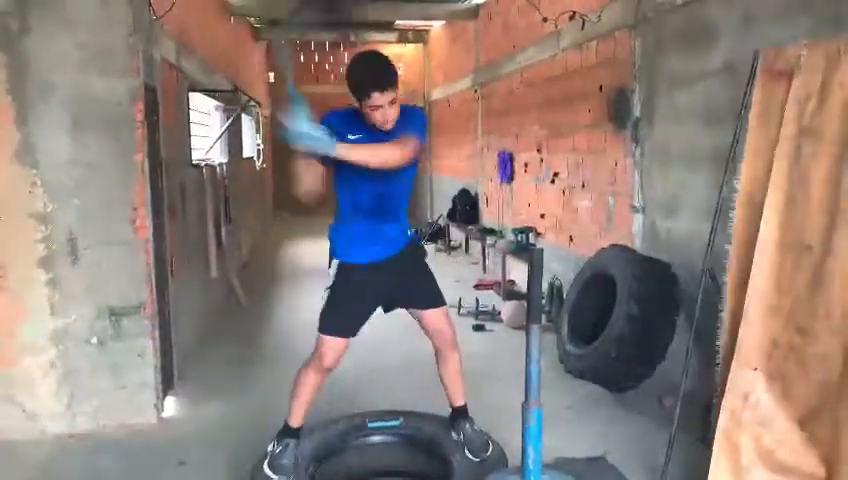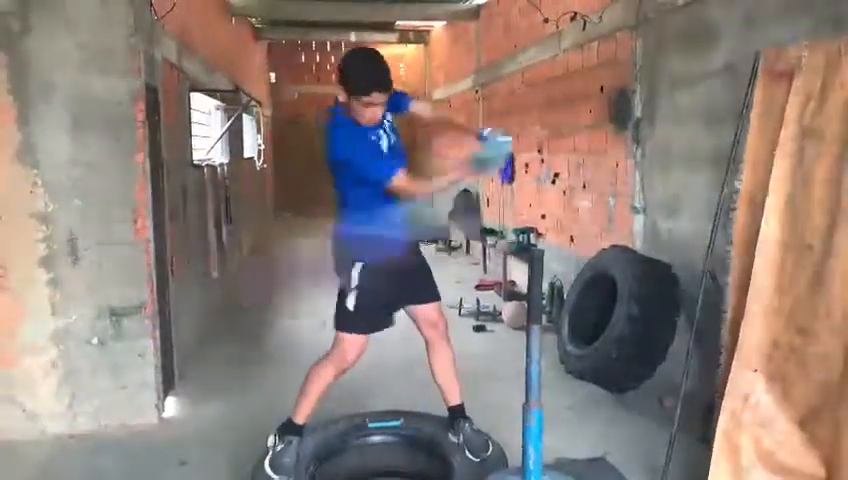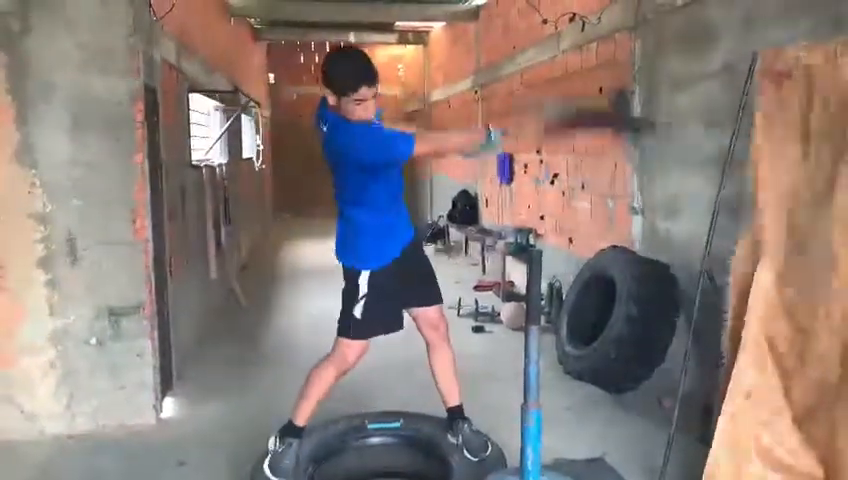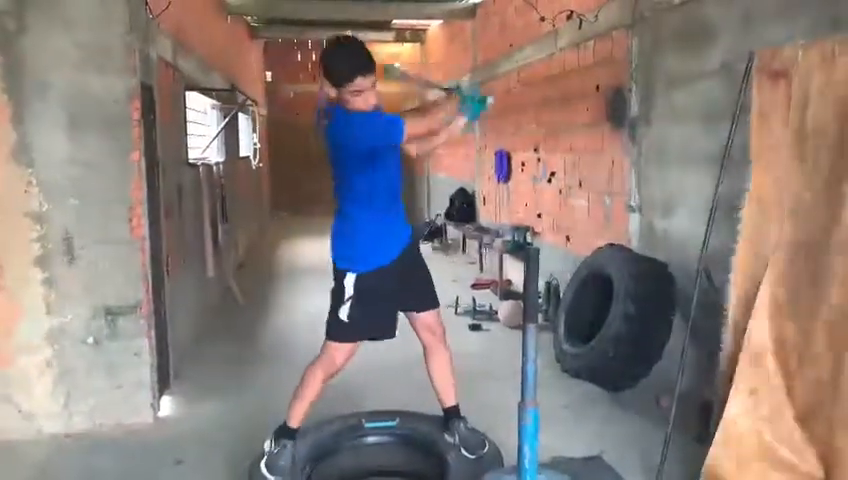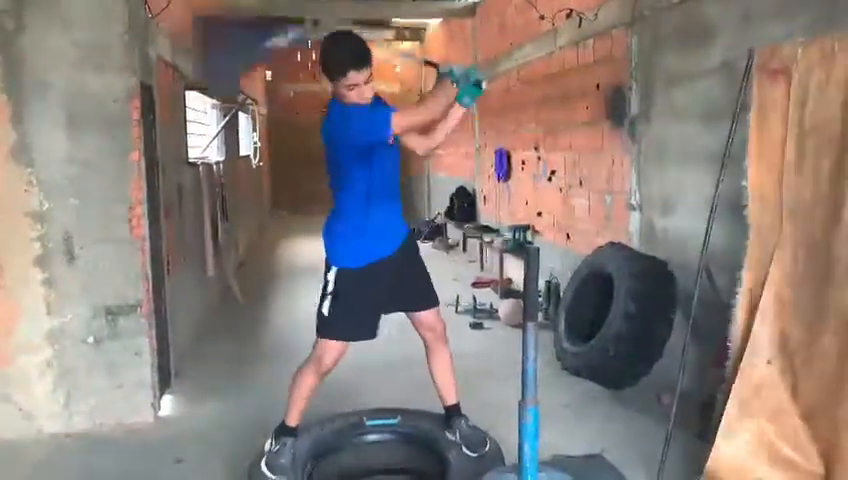
dt=0.1s
person 1, frame 1
left shoulder: (412, 118)
right shoulder: (337, 122)
left elbow: (396, 156)
right elbow: (308, 185)
left wrist: (335, 148)
right wrist: (314, 147)
left hip: (400, 249)
right hip: (355, 259)
left knee: (445, 336)
right knee: (325, 357)
left ankle: (460, 419)
right ankle: (288, 438)
person 1, frame 2
left shoulder: (385, 104)
right shoulder: (347, 138)
left elbow: (429, 112)
right elbow: (410, 189)
left wrist: (473, 135)
right wrist: (462, 168)
left hip: (398, 242)
right hip: (366, 254)
left knee: (435, 326)
right knee: (345, 354)
left ankle: (458, 420)
right ankle: (289, 433)
person 1, frame 3
left shoulder: (342, 114)
right shoulder: (352, 137)
left elbow: (404, 133)
right elbow: (428, 144)
left wrist: (463, 137)
right wrist: (479, 137)
left hip: (401, 242)
right hip: (371, 257)
left knee: (436, 328)
right knee: (345, 356)
left ankle: (457, 421)
right ankle: (289, 435)
person 1, frame 4
left shoulder: (364, 113)
right shoulder: (350, 125)
left elbow: (416, 148)
right elbow: (426, 122)
left wrist: (465, 113)
right wrist: (453, 98)
left hip: (399, 245)
right hip: (362, 260)
left knee: (434, 331)
right knee: (334, 359)
left ankle: (453, 420)
right ankle: (285, 436)
person 1, frame 5
left shoulder: (368, 105)
right shoulder: (345, 119)
left elbow: (422, 144)
right elbow: (422, 114)
left wrist: (463, 102)
right wrist: (449, 84)
left hip: (396, 242)
right hip: (353, 257)
left knee: (435, 330)
right knee: (325, 357)
left ankle: (454, 418)
right ankle: (285, 435)
